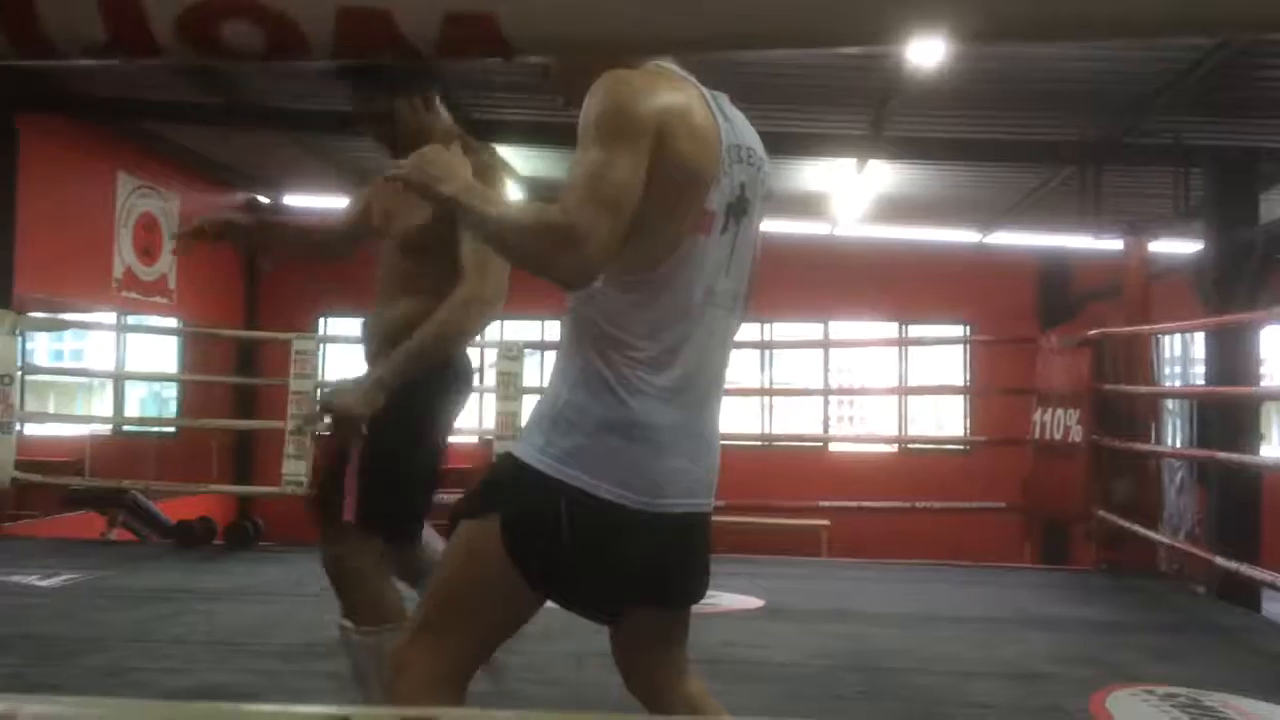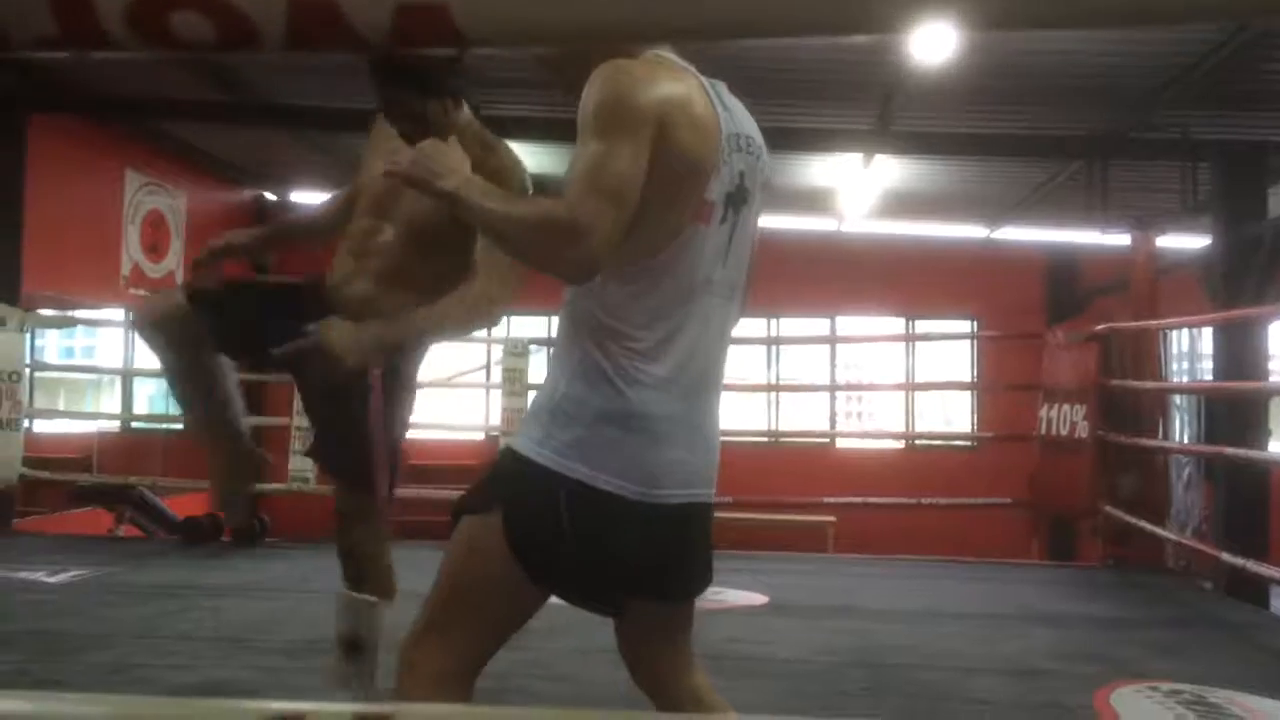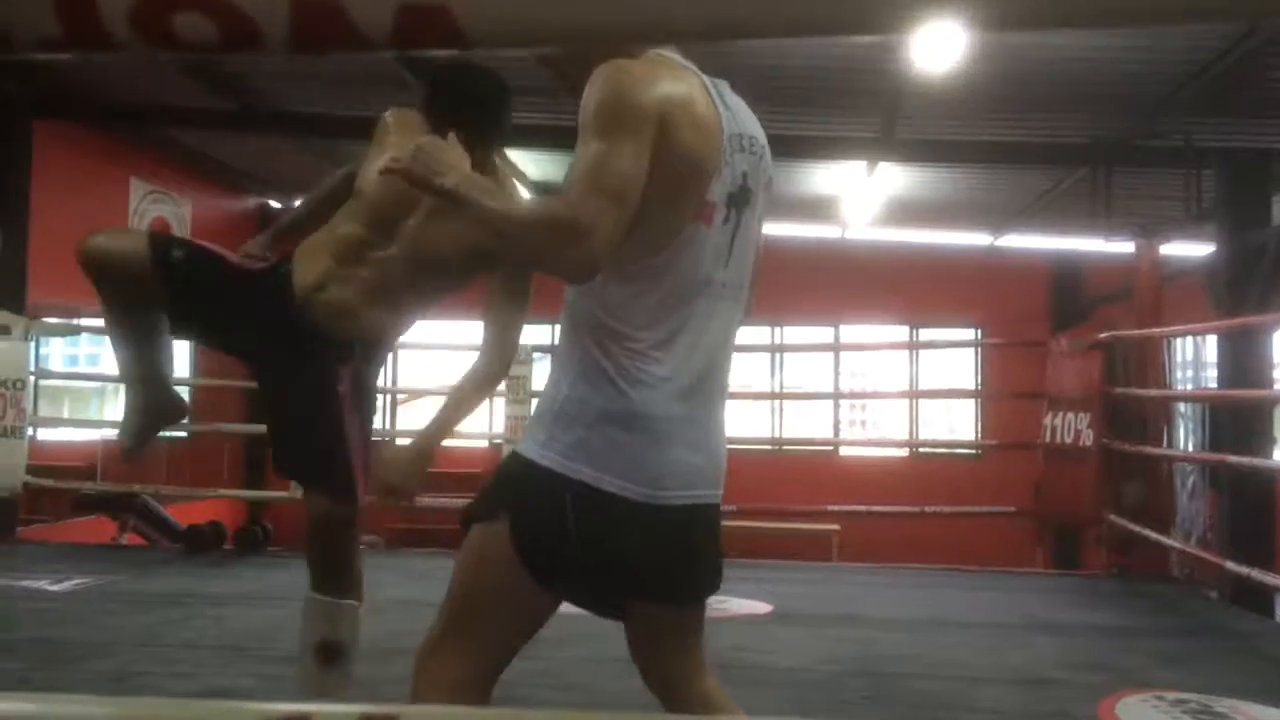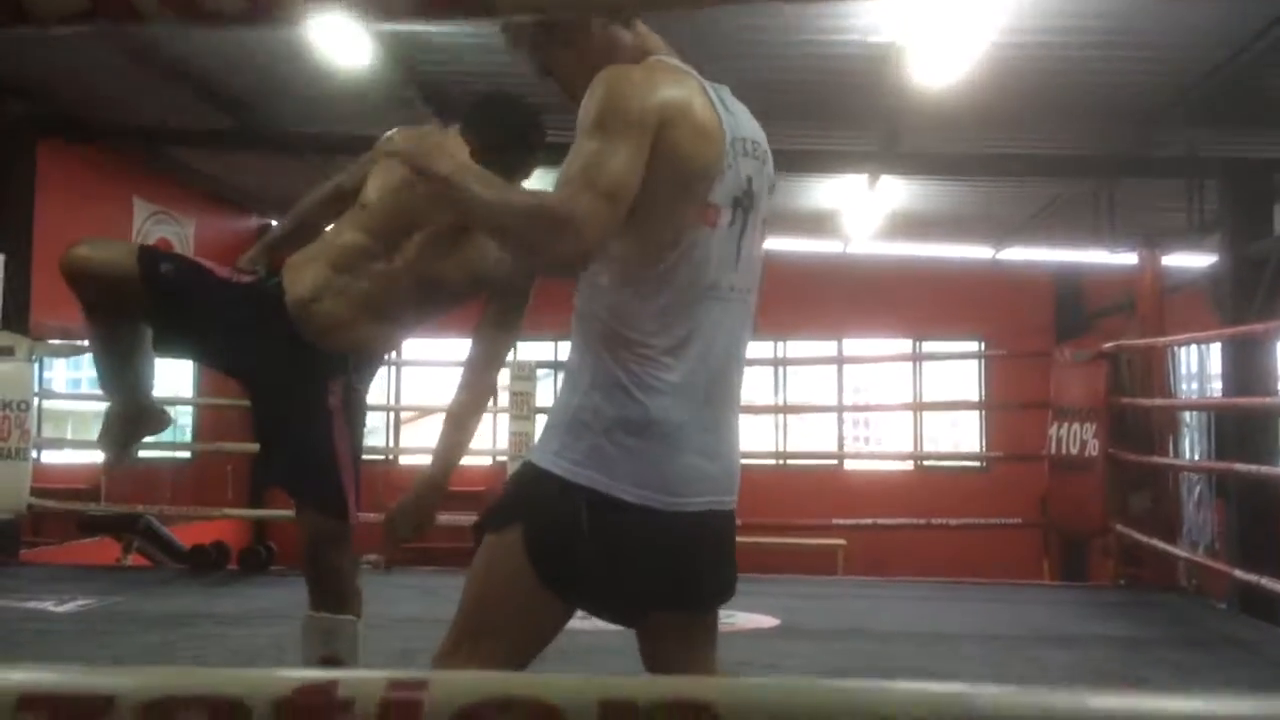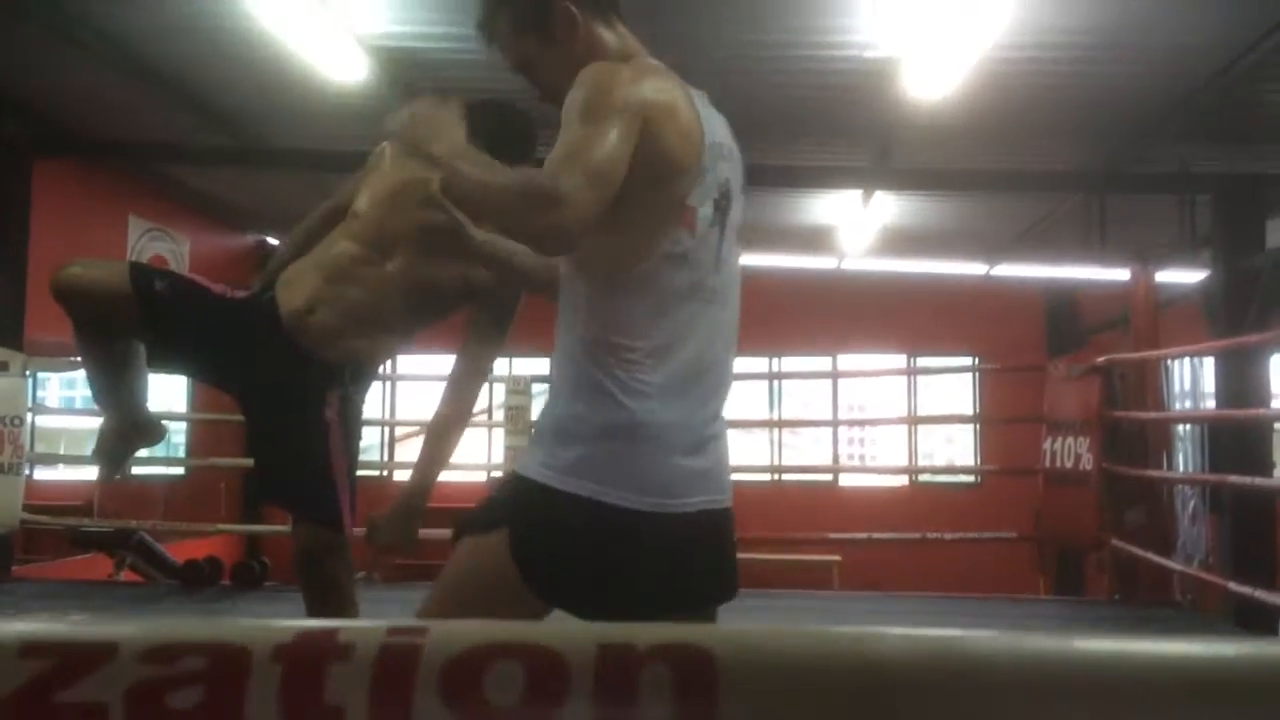
dt=0.2s
person 1, frame 1
left shoulder: (629, 95)
right shoulder: (739, 134)
left elbow: (574, 251)
left wrist: (462, 191)
left hip: (589, 456)
right hip: (677, 472)
left knee: (427, 664)
person 1, frame 2
left shoulder: (627, 85)
right shoulder: (736, 120)
left elbow: (578, 245)
left wrist: (460, 185)
left hip: (589, 448)
right hip: (678, 463)
left knee: (434, 661)
right knee: (673, 675)
person 1, frame 3
left shoulder: (628, 83)
right shoulder: (741, 121)
left elbow: (578, 245)
left wrist: (458, 182)
left hip: (593, 451)
right hip: (686, 466)
person 1, frame 4
left shoulder: (630, 91)
right shoulder: (742, 127)
left elbow: (565, 238)
left wrist: (451, 170)
left hip: (603, 465)
right hip: (700, 479)
left knee: (466, 670)
person 1, frame 5
left shoulder: (615, 88)
right shoulder: (704, 120)
left elbow: (555, 214)
left wrist: (441, 162)
right wrist: (480, 245)
left hip: (591, 472)
person 2, frame 1
left shoulder: (474, 170)
left elbow: (482, 295)
right elbow: (335, 234)
left wrist: (379, 383)
right wrist: (248, 227)
left hip: (416, 381)
right hip: (398, 376)
left knee: (349, 544)
person 2, frame 2
left shoulder: (495, 172)
right shoulder: (388, 135)
left elbow: (489, 298)
left wrist: (375, 341)
right wrist: (258, 237)
left hip: (379, 347)
right hip: (321, 304)
left knee: (361, 517)
right knee: (163, 316)
left ankle: (365, 699)
right ankle: (235, 456)
person 2, frame 3
right shoulder: (398, 129)
left elbow: (501, 349)
right wrist: (272, 238)
left hip: (338, 353)
right hip: (276, 292)
left knee: (333, 523)
right knee: (104, 255)
left ankle: (326, 701)
right ankle: (155, 399)
person 2, frame 4
left shoulder: (507, 257)
right shoulder: (402, 147)
left elbow: (481, 377)
right wrist: (261, 252)
left hip: (328, 367)
right hip: (264, 304)
left knee: (329, 540)
right knee: (86, 265)
right ankle: (132, 409)
person 2, frame 5
left shoulder: (494, 267)
right shoulder: (394, 158)
left elbow: (466, 383)
right wrist: (268, 275)
left hip: (322, 380)
right hip: (256, 317)
left knee: (323, 549)
right knee: (79, 286)
right ankle: (129, 421)
